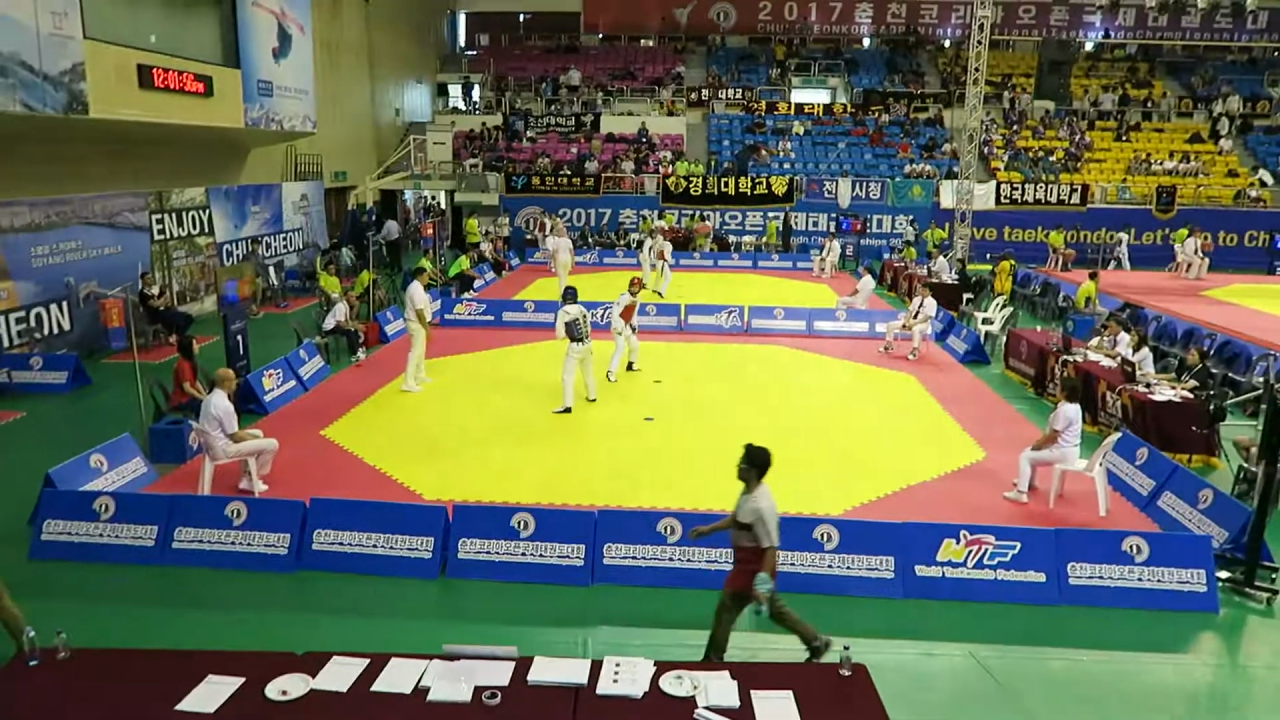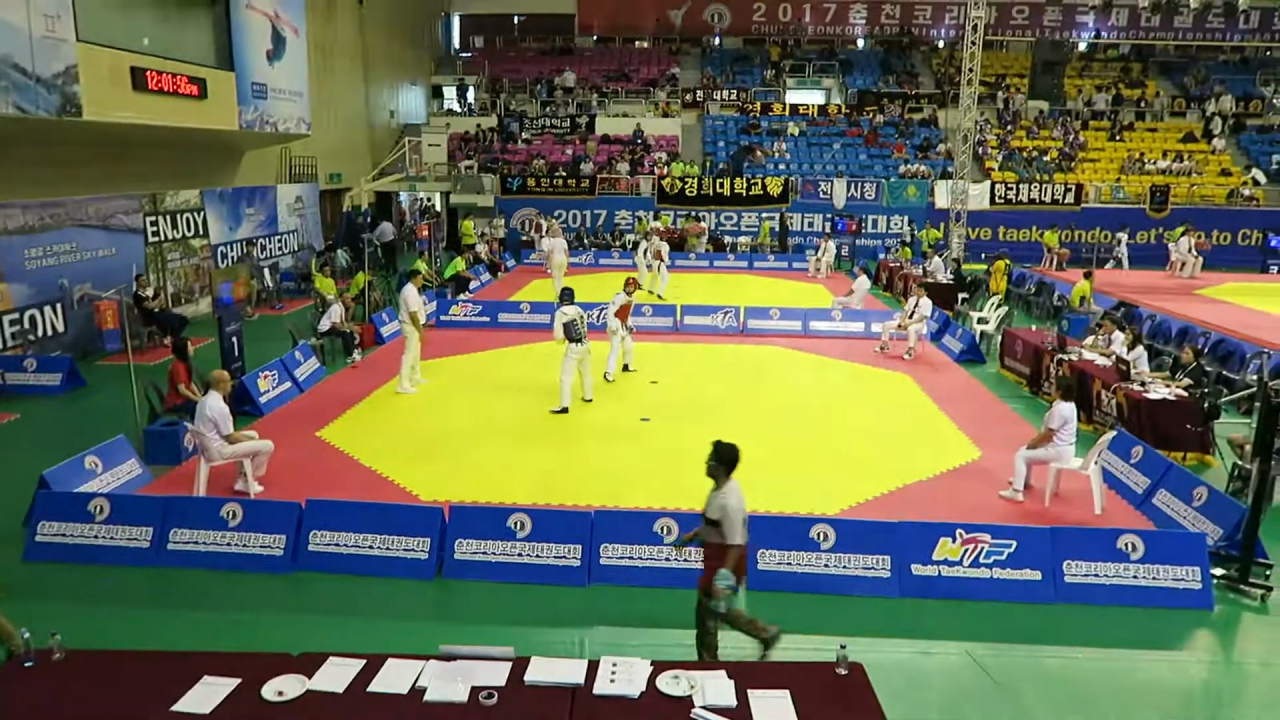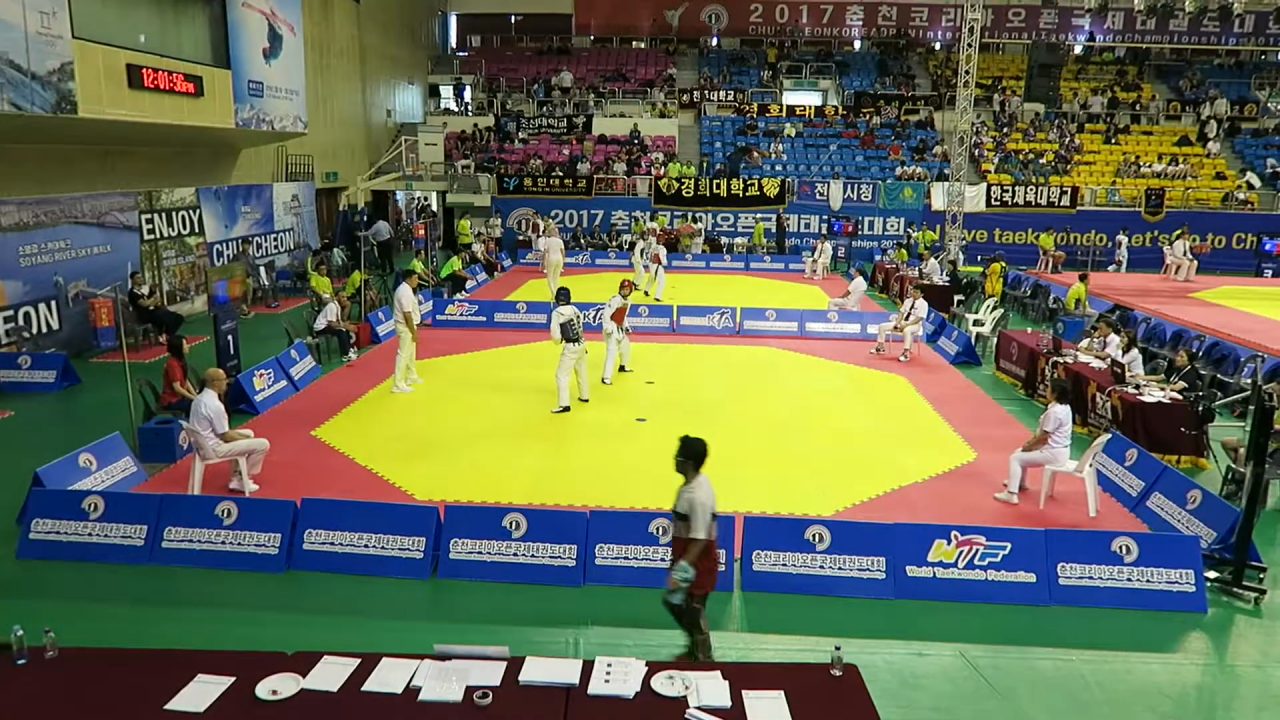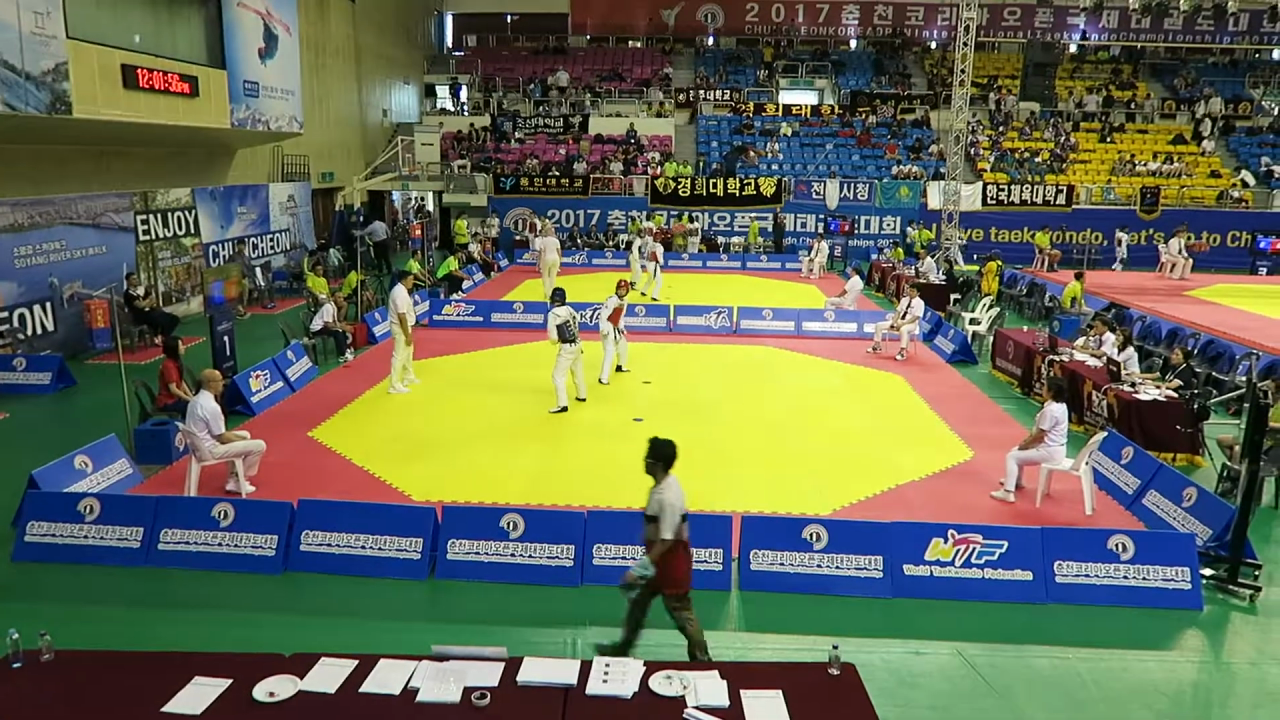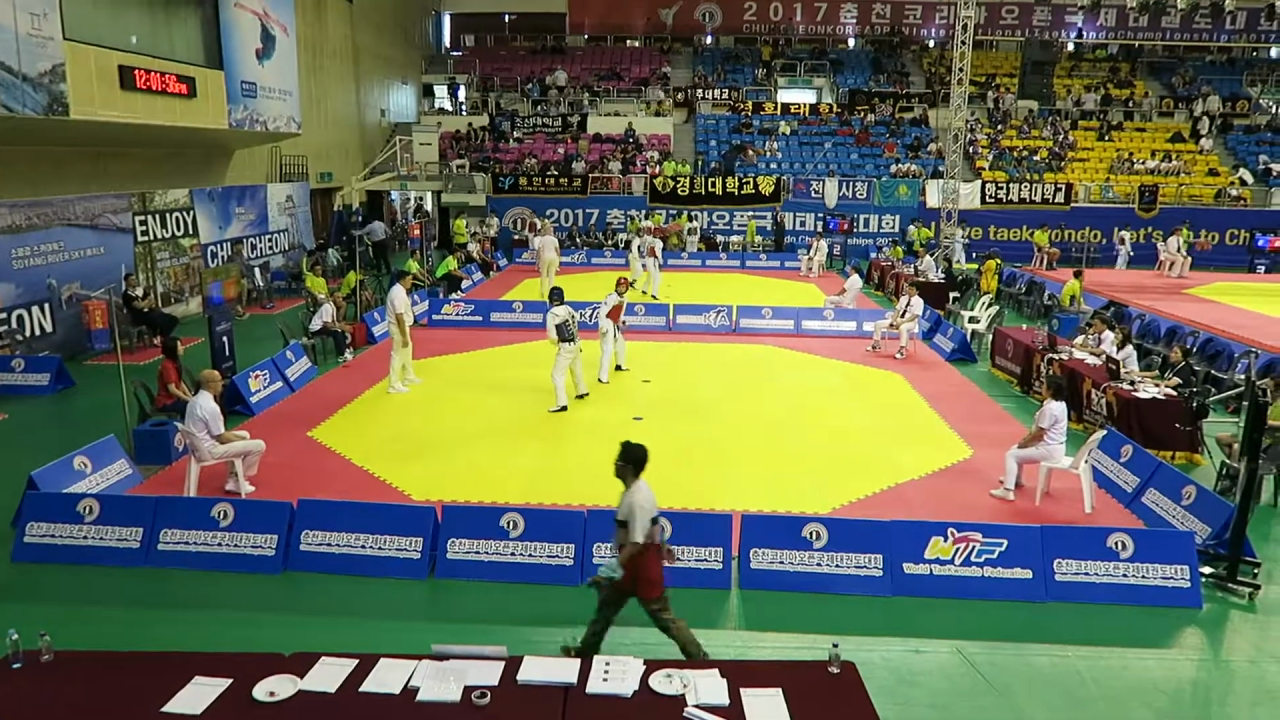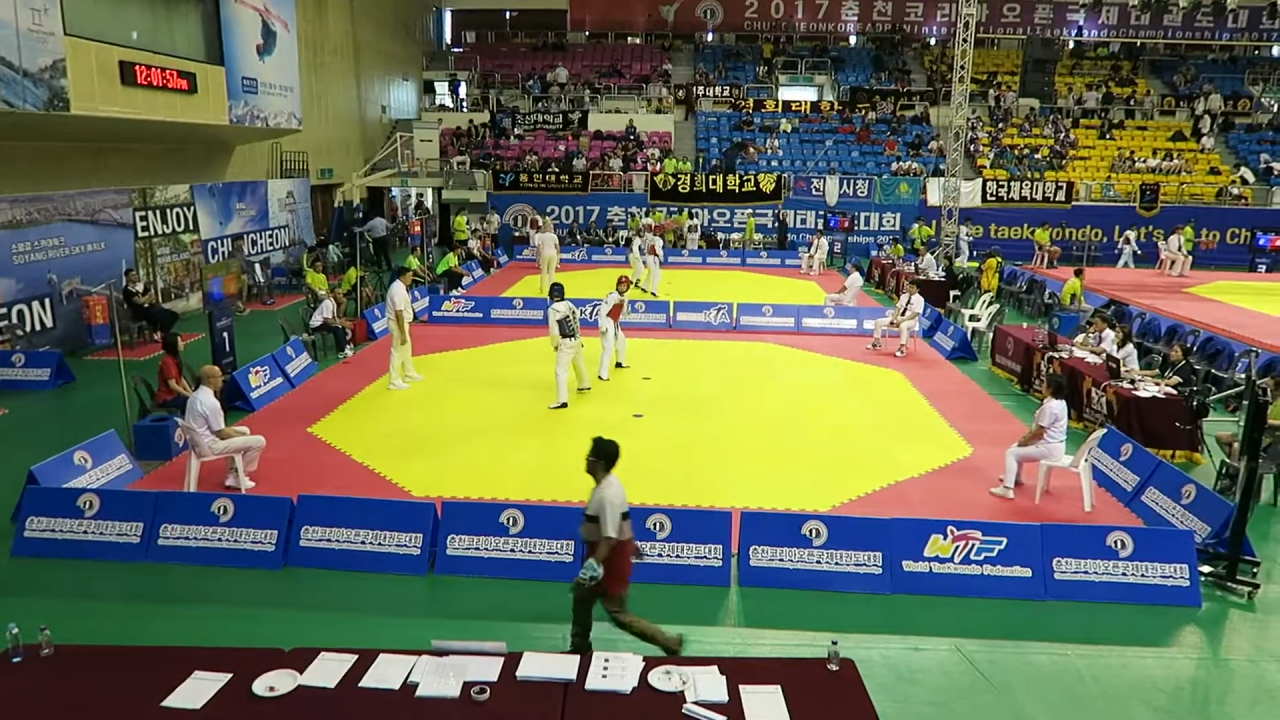
dt=0.1s
person 1, frame 1
left shoulder: (761, 505)
right shoulder: (750, 492)
left elbow: (770, 547)
right elbow: (736, 518)
left wrist: (762, 581)
right wrist: (709, 529)
left hip: (754, 567)
right hip: (748, 562)
left knee: (725, 610)
right knee: (776, 610)
left ankle: (712, 660)
right ankle: (817, 643)
person 1, frame 2
left shoulder: (729, 502)
right shoulder: (721, 488)
left elbow: (736, 545)
left wrist: (723, 578)
right wrist: (692, 535)
left hip: (722, 563)
right hip: (716, 558)
left knee: (707, 611)
right knee: (719, 609)
left ankle: (708, 660)
right ankle: (766, 633)
person 1, frame 3
left shoulder: (698, 495)
right shoulder: (693, 484)
left elbow: (699, 540)
left wrist: (681, 569)
left hip: (698, 559)
right hip: (688, 554)
left knee: (692, 612)
right knee: (674, 601)
left ankle: (703, 659)
right ankle: (696, 650)
person 1, frame 4
left shoulder: (667, 497)
right shoulder: (666, 484)
left elbow: (666, 540)
left wrist: (642, 567)
left hip: (670, 560)
right hip: (662, 557)
left knee: (681, 612)
right knee: (637, 601)
left ankle: (701, 659)
right ankle: (623, 648)
person 1, frame 5
left shoulder: (637, 500)
right shoulder: (637, 488)
left elbow: (636, 543)
right elbow: (645, 526)
right wrist: (662, 548)
left hip: (640, 564)
right hip: (648, 556)
left knee: (662, 615)
right knee: (607, 603)
left ankle: (697, 656)
right ankle: (585, 649)
person 1, frame 6
left shoulder: (607, 494)
right shoulder: (607, 485)
left elbow: (608, 538)
right elbow: (617, 526)
left wrist: (591, 567)
right wrist: (631, 545)
left hip: (611, 558)
right hip: (609, 556)
left knee: (618, 614)
right knee: (582, 600)
left ankle: (670, 643)
right ankle: (580, 649)
